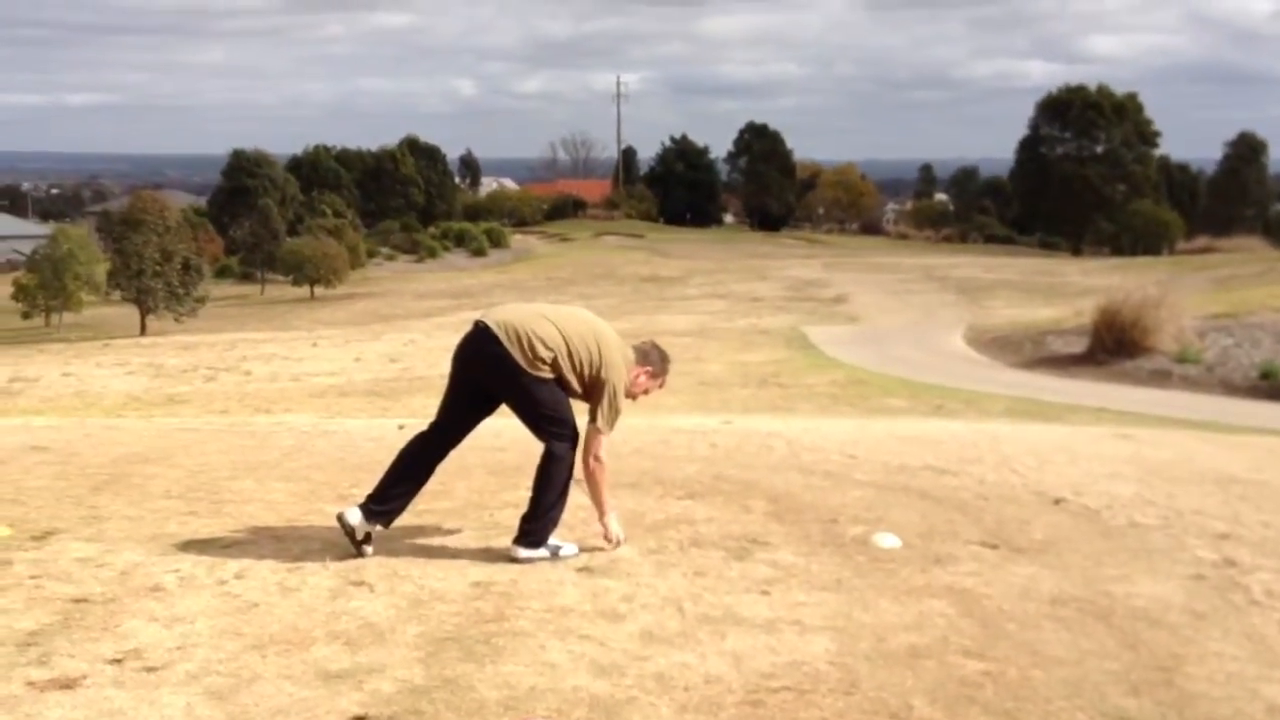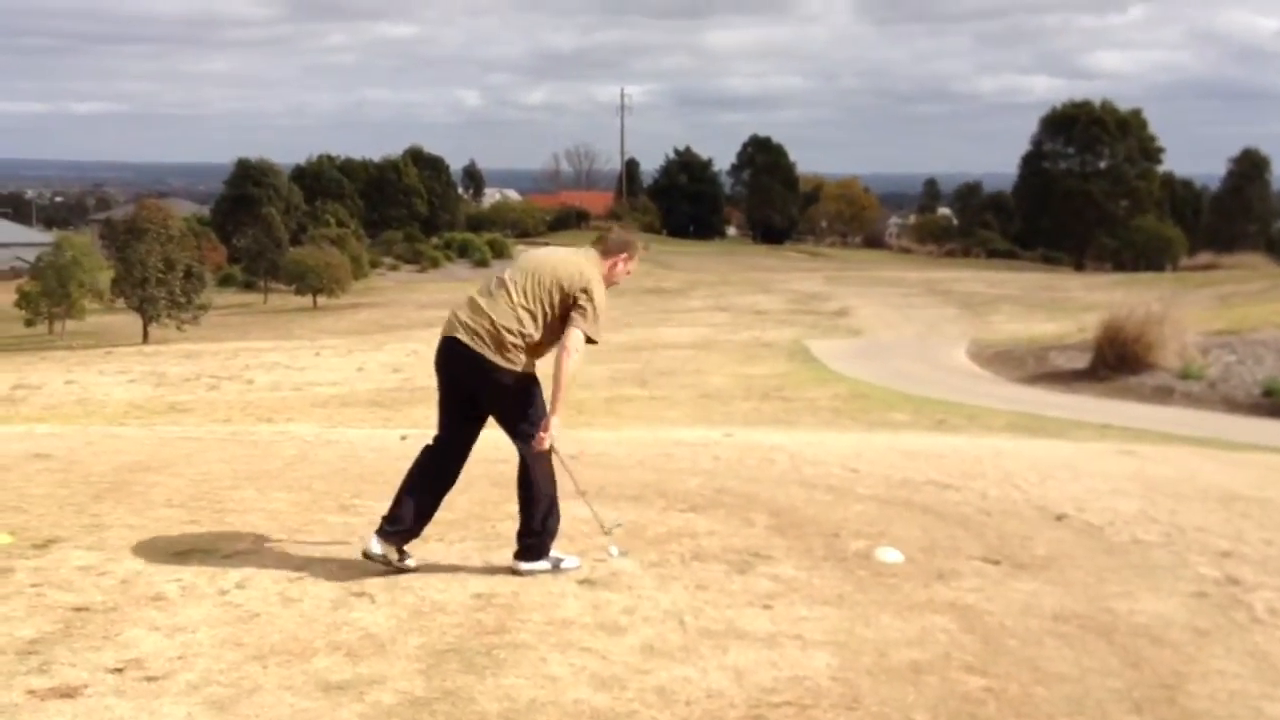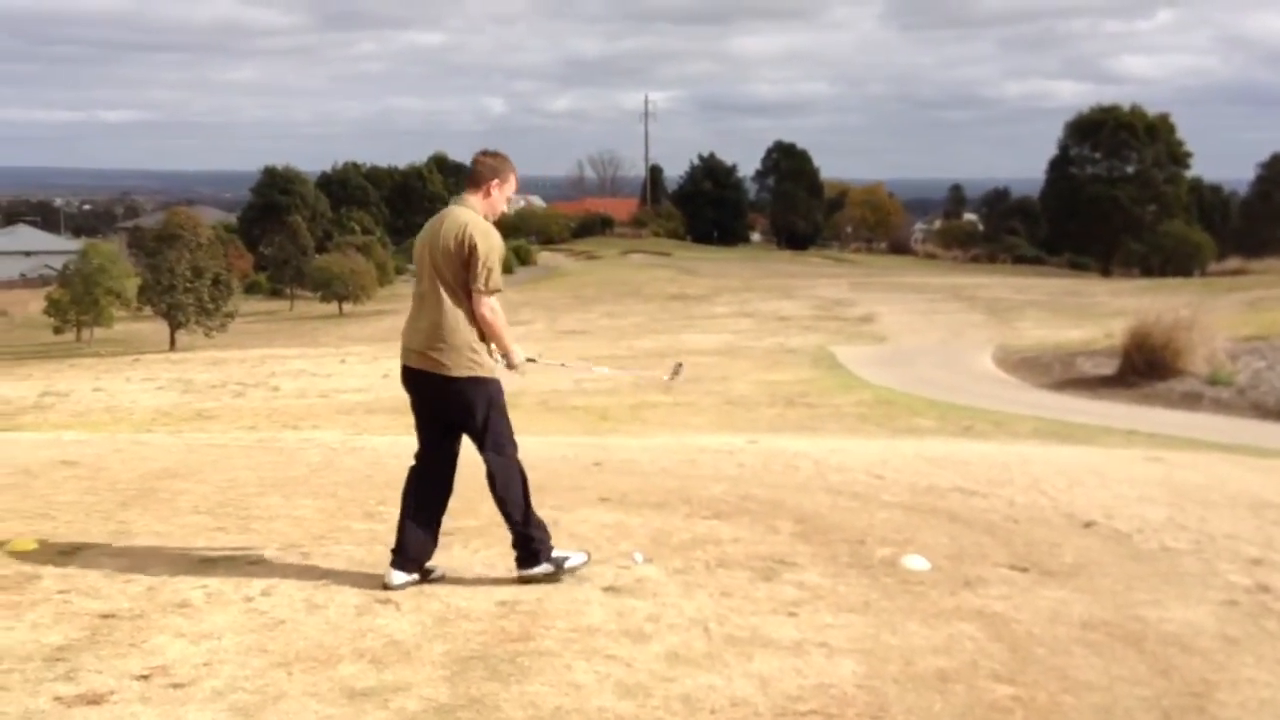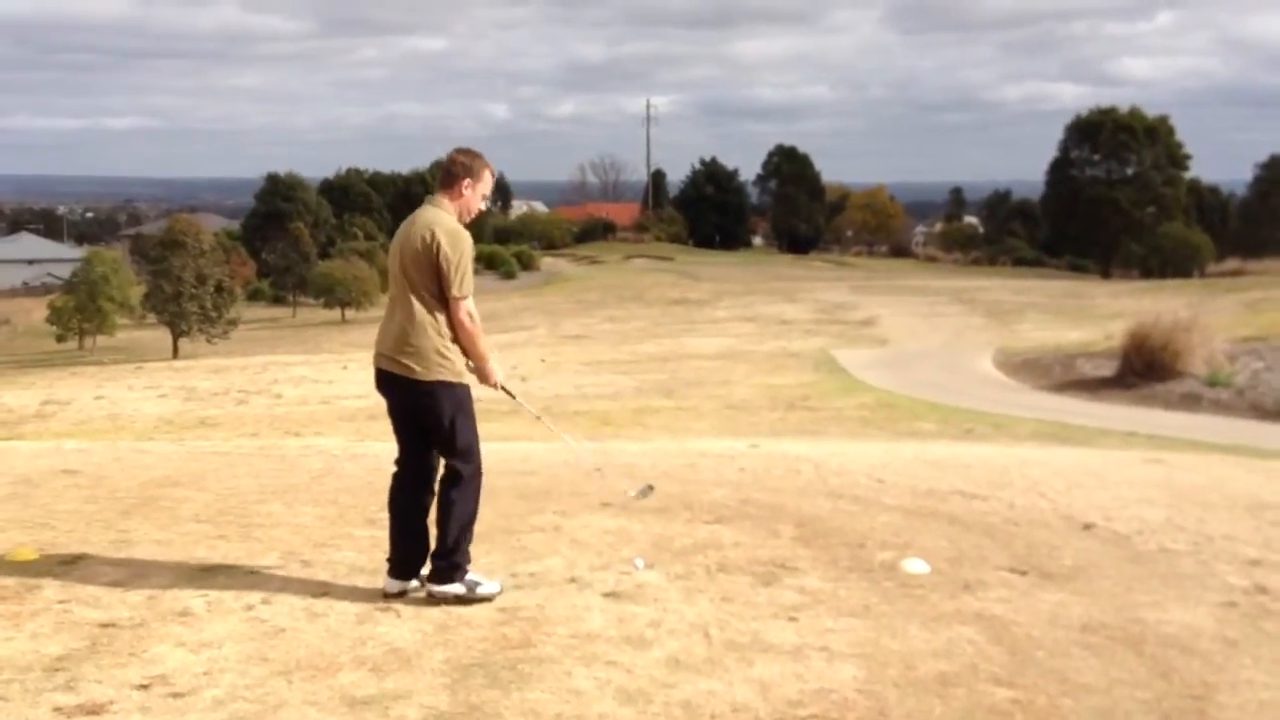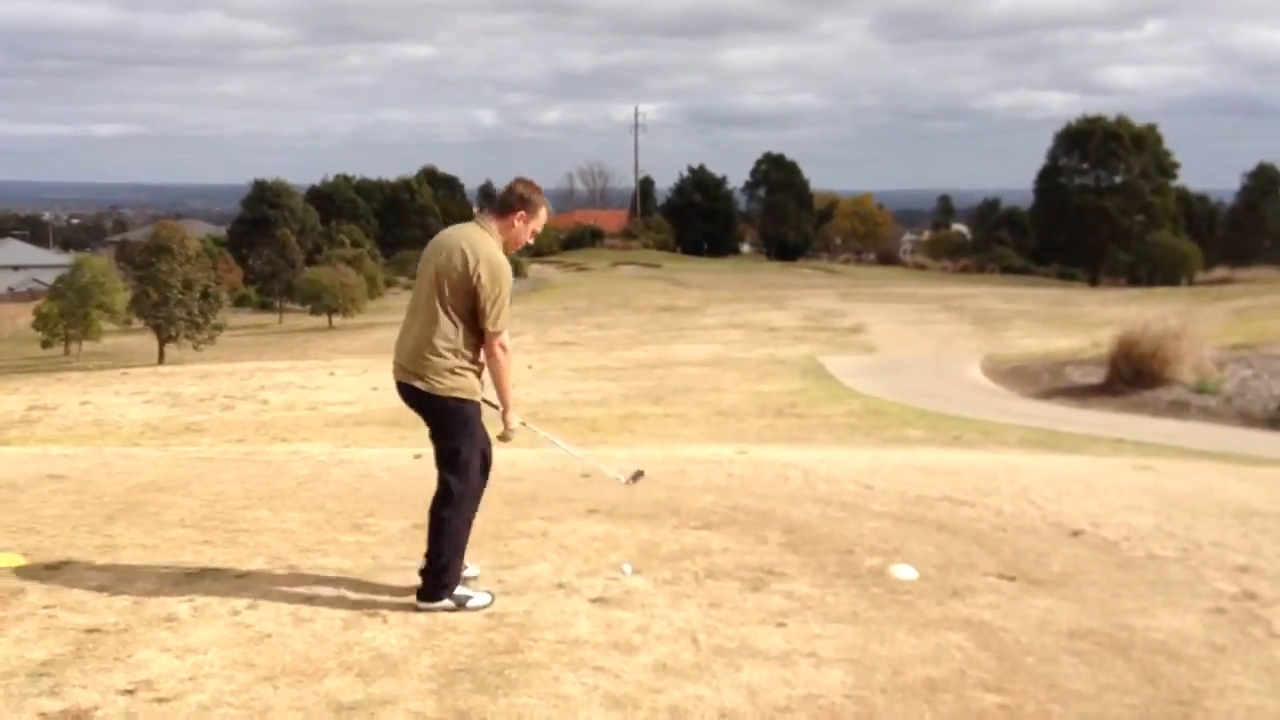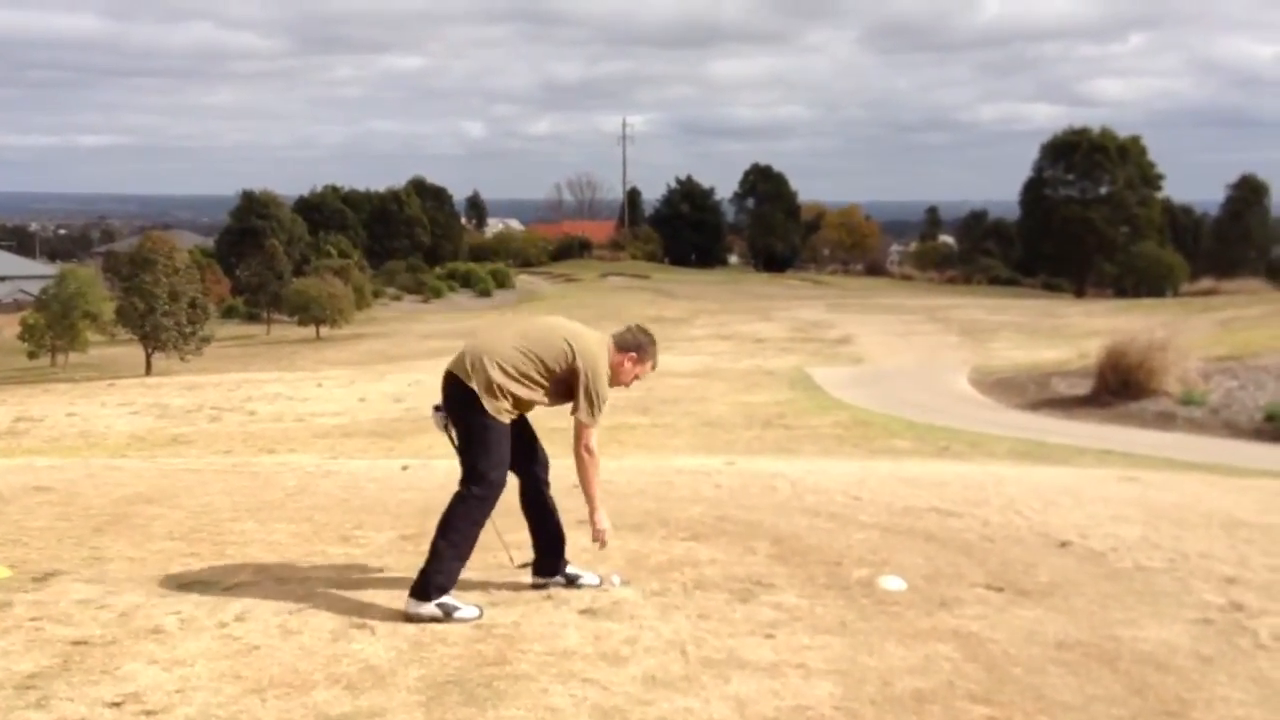
dt=0.5s
person 1, frame 1
left shoulder: (605, 342)
right shoulder: (616, 372)
right elbow: (593, 454)
right wrist: (607, 515)
left hip: (482, 336)
right hip: (519, 354)
left knee: (441, 433)
right knee: (562, 440)
left ankle: (367, 515)
right ankle: (533, 541)
person 1, frame 2
left shoulder: (549, 255)
right shoulder: (591, 285)
right elbow: (569, 351)
right wrist: (553, 415)
left hip: (457, 340)
right hip: (498, 356)
left knee: (447, 448)
right knee: (536, 447)
left ankle: (389, 538)
right ankle: (534, 553)
person 1, frame 3
left shoulder: (431, 228)
right shoulder: (482, 233)
right elbow: (484, 308)
left wrist: (492, 347)
right wrist: (509, 350)
left hip: (418, 362)
right hip: (463, 367)
left knee: (432, 462)
right knee: (502, 457)
left ankle: (406, 563)
right ankle: (533, 554)
person 1, frame 4
left shoulder: (409, 226)
right shoulder: (452, 234)
right elbow: (462, 314)
left wrist: (467, 357)
right wrist: (485, 363)
left hip: (394, 365)
right hip: (434, 372)
left knee: (413, 468)
right knee: (464, 467)
left ankle: (403, 570)
right ankle: (448, 571)
person 1, frame 5
left shoulder: (448, 237)
right shoulder: (492, 261)
right elbow: (496, 345)
right wrist: (508, 408)
left hip: (414, 368)
right hip: (445, 380)
left knee: (476, 460)
right knee: (460, 480)
left ankle: (443, 563)
right ankle: (438, 588)
person 1, frame 6
left shoulder: (579, 340)
right shoulder: (594, 364)
right elbow: (585, 447)
right wrist: (597, 512)
left hip: (467, 378)
right hip: (481, 388)
left knee: (535, 468)
right knee: (482, 488)
left ankle: (551, 566)
right ankle: (429, 595)
